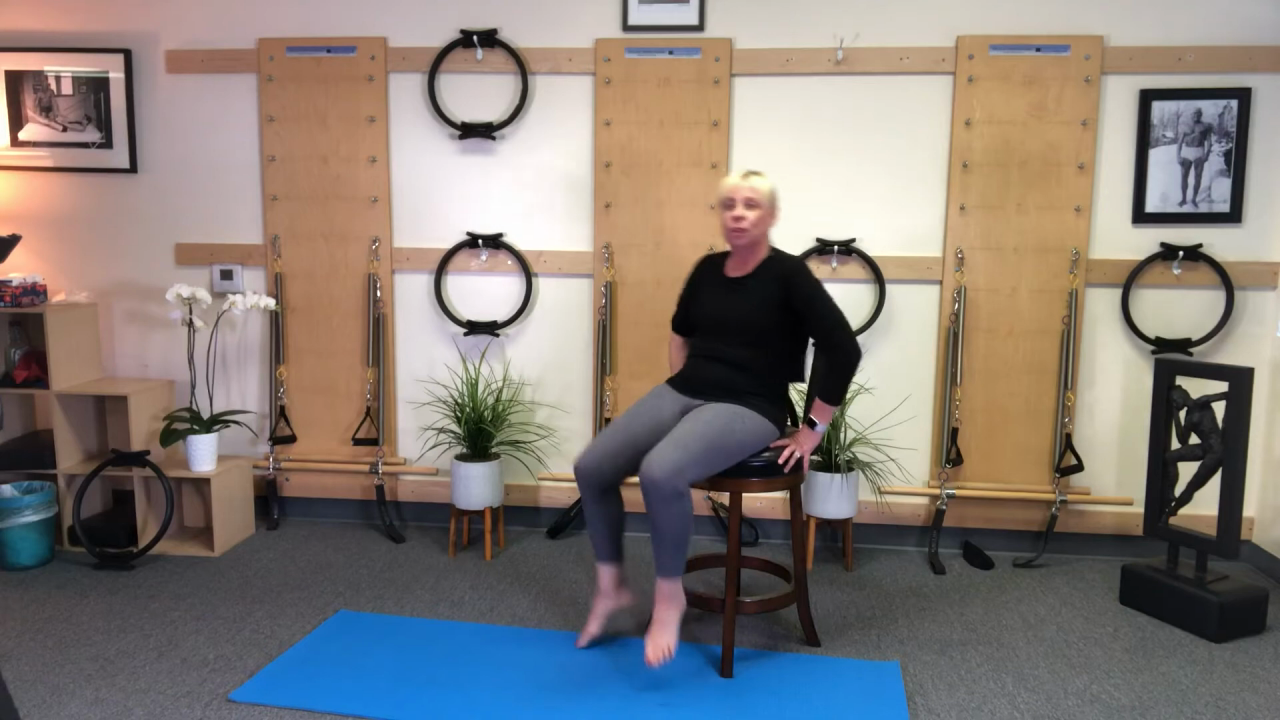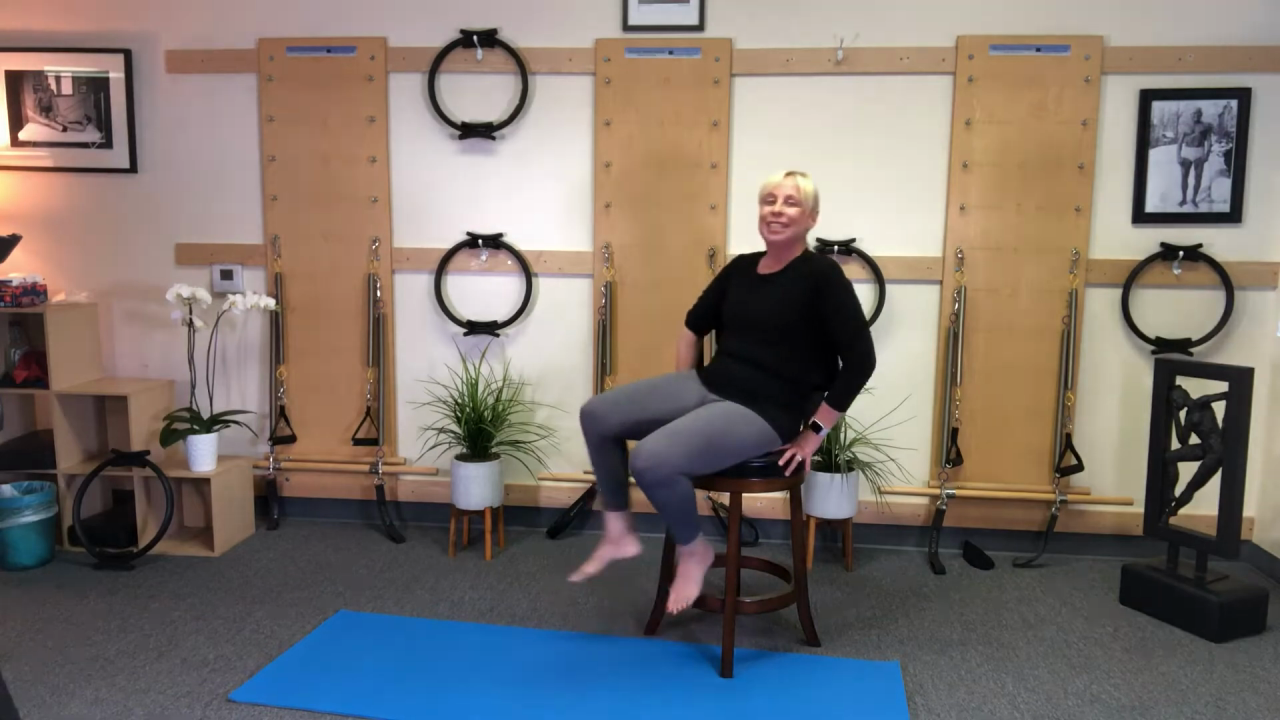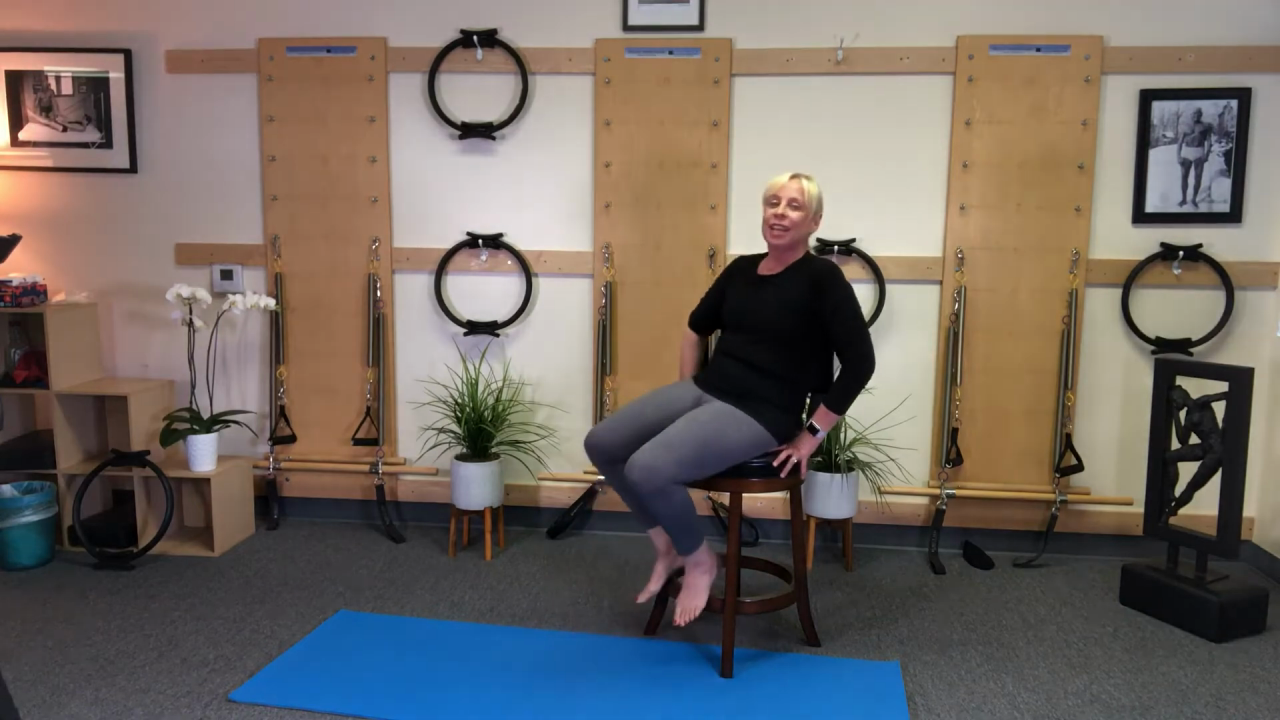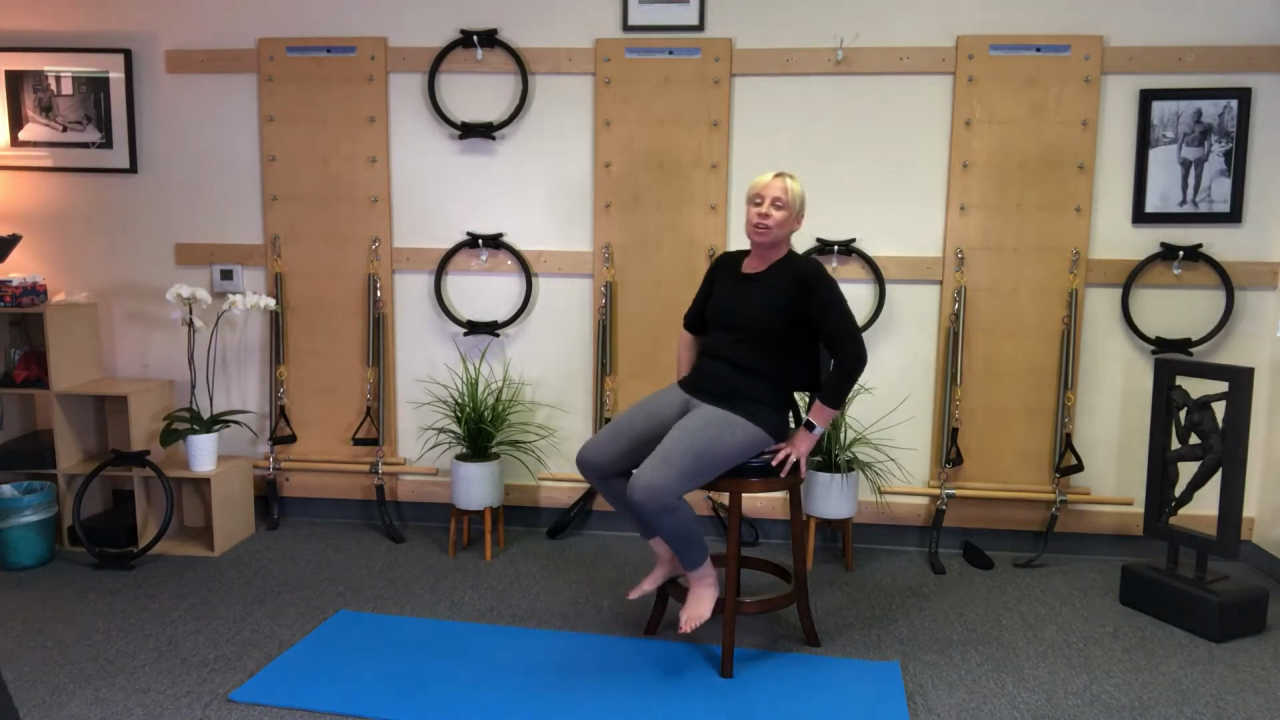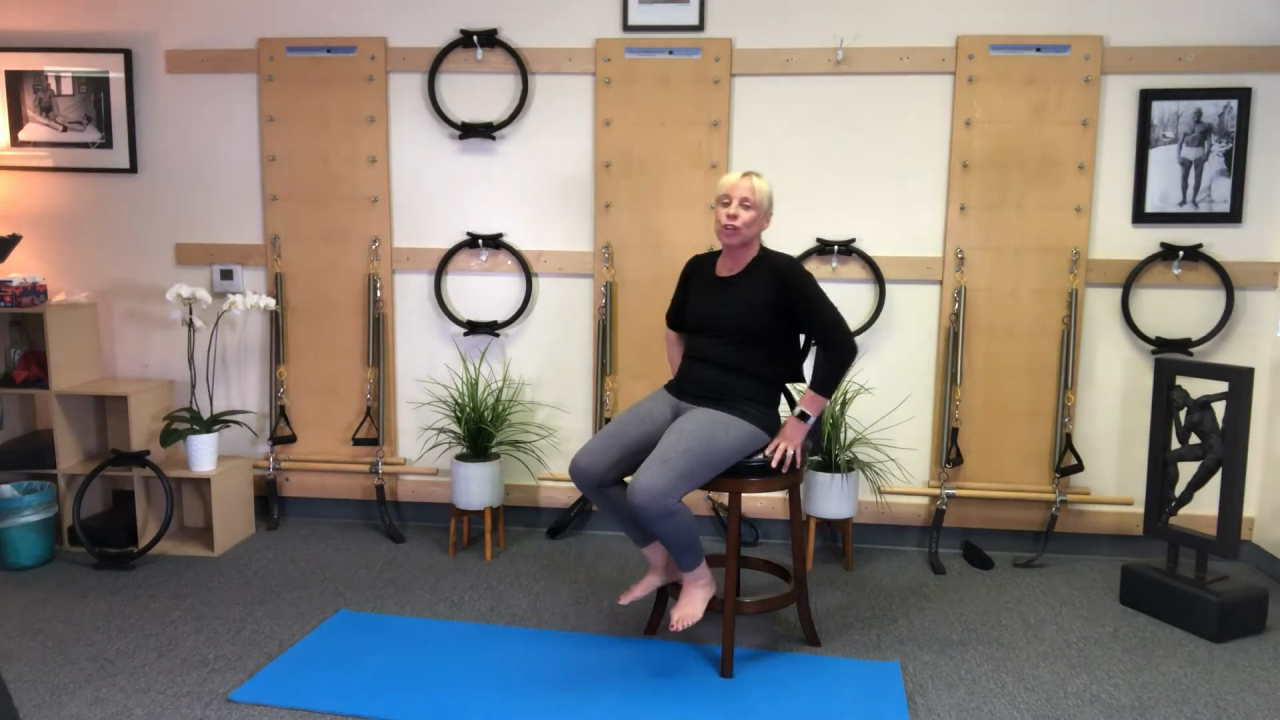
dt=0.3s
person 1, frame 1
left shoulder: (789, 274)
right shoulder: (706, 270)
left elbow: (844, 350)
left wrist: (813, 430)
right wrist: (680, 384)
left hip: (747, 409)
right hip: (683, 393)
left knee: (660, 473)
right knee: (590, 469)
left ankle: (669, 594)
right ankle: (610, 589)
person 1, frame 2
left shoulder: (822, 275)
right shoulder: (740, 268)
left elbow: (860, 360)
right elbow: (693, 327)
left wrist: (814, 433)
right wrist: (679, 397)
left hip: (764, 413)
right hip: (708, 388)
left knee: (652, 460)
right knee: (597, 416)
left ankle: (694, 552)
right ankle: (619, 535)
person 1, frame 3
left shoulder: (822, 277)
right shoulder: (741, 269)
left elbow: (859, 363)
right elbow: (696, 329)
left wrist: (812, 434)
right wrist: (682, 397)
left hip: (759, 413)
right hip: (705, 389)
left knee: (646, 469)
right knee: (602, 443)
left ankle: (700, 561)
right ankle: (667, 547)
person 1, frame 4
left shoulder: (806, 275)
right shoulder: (725, 266)
left elbow: (852, 356)
left wrist: (809, 432)
right wrist: (685, 383)
left hip: (748, 413)
right hip: (691, 394)
left knee: (649, 488)
right knee: (593, 461)
left ankle: (704, 578)
right ankle: (669, 556)
person 1, frame 5
left shoulder: (782, 273)
right shoulder: (698, 268)
left elbow: (840, 346)
left wrist: (800, 422)
left hip: (739, 413)
right hip: (678, 397)
left knee: (648, 492)
right knee: (587, 470)
left ankle: (698, 578)
right ankle: (662, 563)
